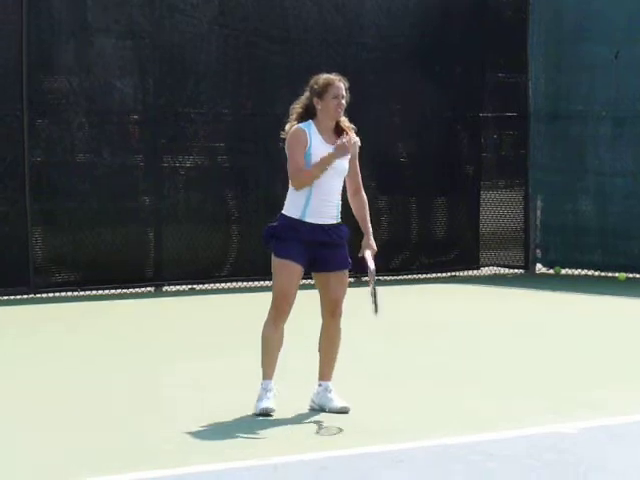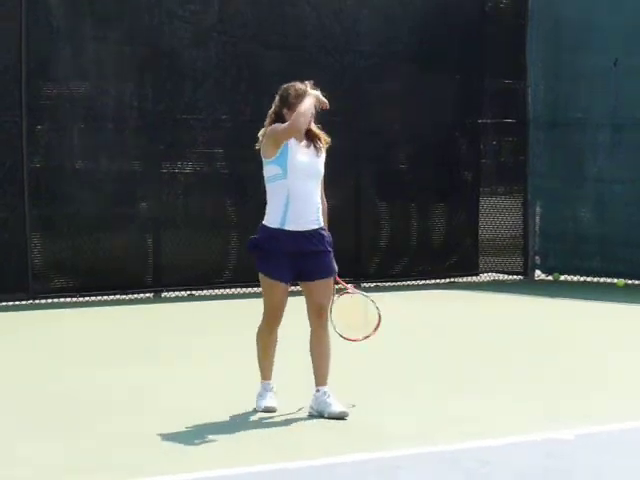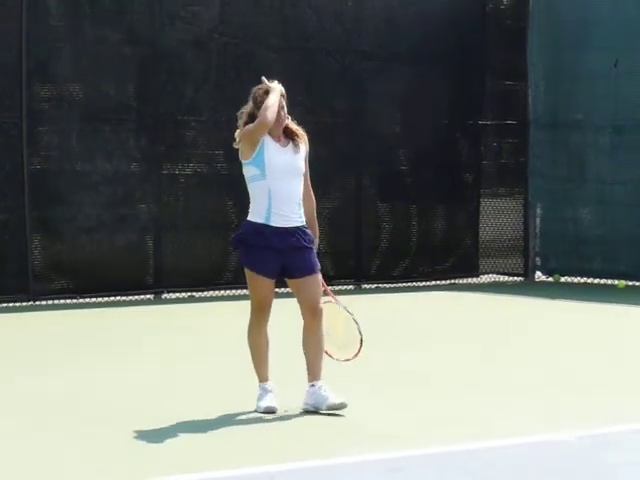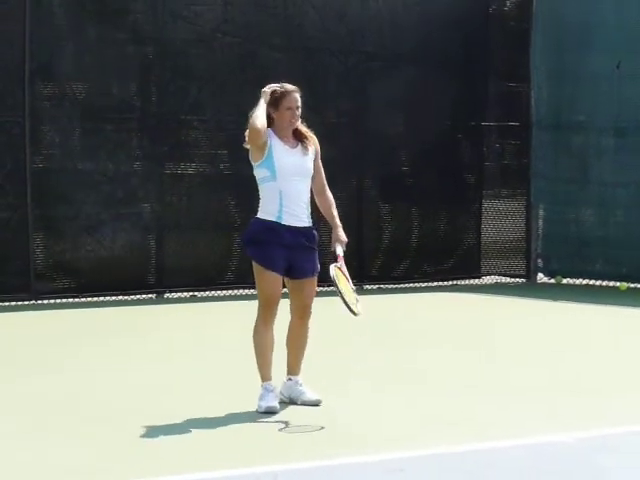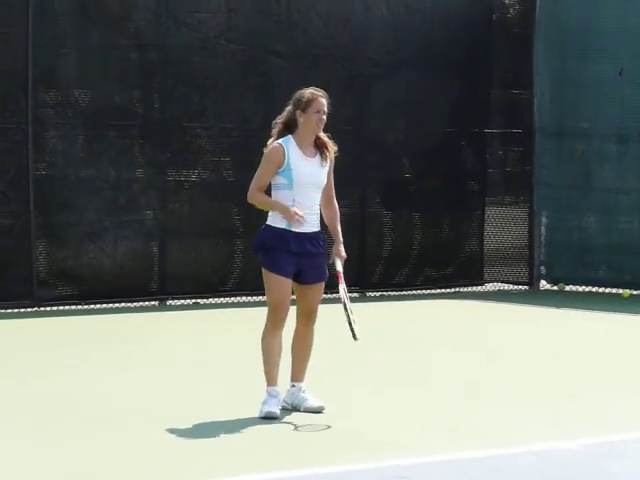
dt=0.4s
person 1, frame 1
left shoulder: (349, 138)
right shoulder: (299, 133)
left elbow: (356, 191)
right elbow: (298, 182)
left wrist: (368, 234)
right wrist: (330, 155)
left hip: (331, 233)
right hip: (294, 230)
left knee: (333, 312)
right knee: (280, 307)
left ankle: (324, 390)
right ankle: (266, 388)
person 1, frame 2
left shoulder: (319, 143)
right shoulder: (273, 136)
right elbow: (296, 126)
left wrist: (325, 235)
right wrist: (311, 96)
left hip: (314, 239)
right hip: (278, 238)
left knee: (320, 316)
right knee: (272, 318)
left ankle: (322, 395)
right ankle: (266, 387)
person 1, frame 3
left shoulder: (300, 141)
right shoulder: (250, 139)
right elbow: (265, 122)
left wrist: (313, 233)
right wrist: (272, 90)
left hip: (297, 236)
right hip: (262, 236)
left knee: (313, 312)
right knee: (261, 313)
left ankle: (316, 390)
right ankle: (265, 389)
person 1, frame 4
left shoulder: (310, 143)
right shoulder: (264, 139)
left elbow: (322, 190)
right elbow: (255, 128)
left wrist: (337, 227)
right wrist: (263, 97)
left hip: (303, 235)
right hip: (270, 233)
left knee: (303, 313)
right knee: (268, 310)
left ankle: (292, 382)
right ankle: (267, 389)
person 1, frame 5
left shoulder: (327, 152)
right shoulder: (279, 148)
right elbow: (254, 194)
left wrist: (338, 241)
right wrist: (284, 210)
left hip: (313, 241)
right hip: (280, 239)
left knee: (308, 318)
right knee: (277, 316)
left ankle: (296, 390)
right ankle: (272, 394)
